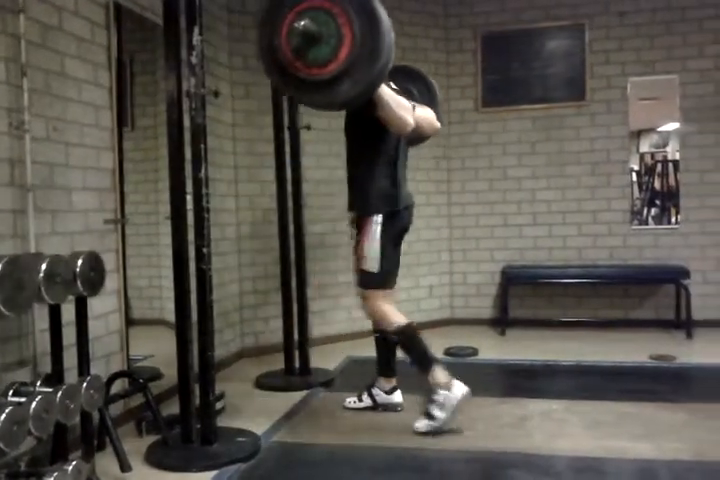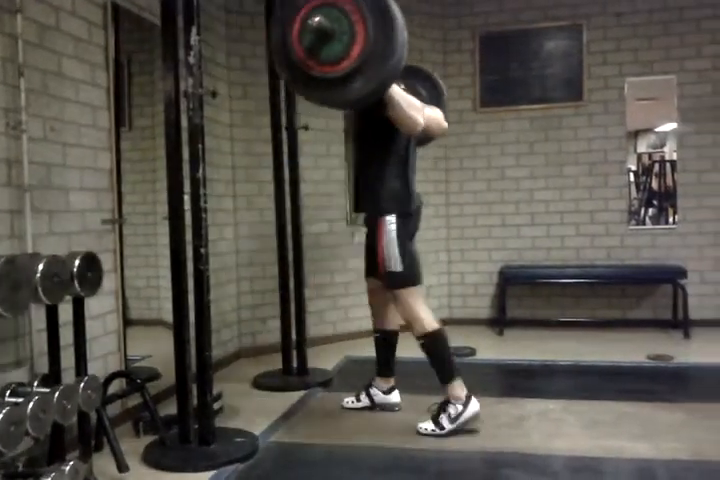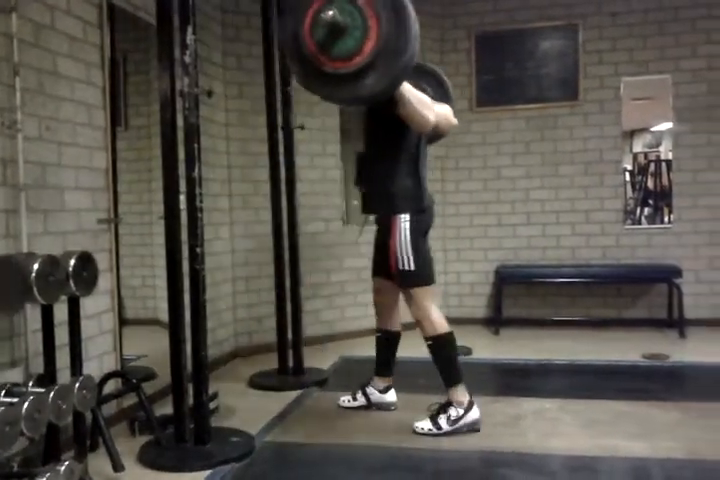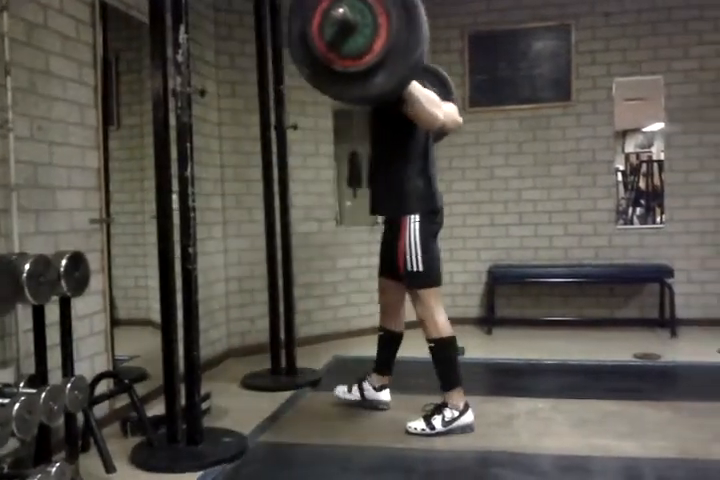
dt=0.1s
person 1, frame 1
left shoulder: (367, 93)
right shoulder: (382, 90)
left elbow: (405, 123)
right elbow: (432, 124)
left wrist: (373, 83)
left hip: (380, 209)
right hip: (391, 206)
left knee: (375, 301)
right knee: (382, 300)
left ankle: (442, 383)
right ankle: (386, 387)
person 1, frame 2
right shoulder: (388, 91)
left elbow: (416, 122)
right elbow: (438, 124)
left hip: (391, 210)
right hip: (390, 208)
left knee: (407, 303)
right knee: (380, 297)
left ankle: (460, 398)
right ankle: (384, 388)
person 1, frame 3
right shoulder: (395, 89)
left elbow: (425, 119)
right elbow: (448, 120)
right wrist: (405, 87)
left hip: (402, 209)
right hip: (398, 207)
left knee: (421, 303)
right knee: (385, 297)
left ankle: (460, 402)
right ankle: (381, 386)
person 1, frame 4
right shoulder: (402, 86)
left elbow: (435, 117)
right elbow: (454, 118)
right wrist: (410, 83)
left hip: (413, 210)
right hip: (405, 208)
left knee: (427, 304)
right knee: (390, 296)
left ankle: (456, 406)
right ankle: (376, 385)
